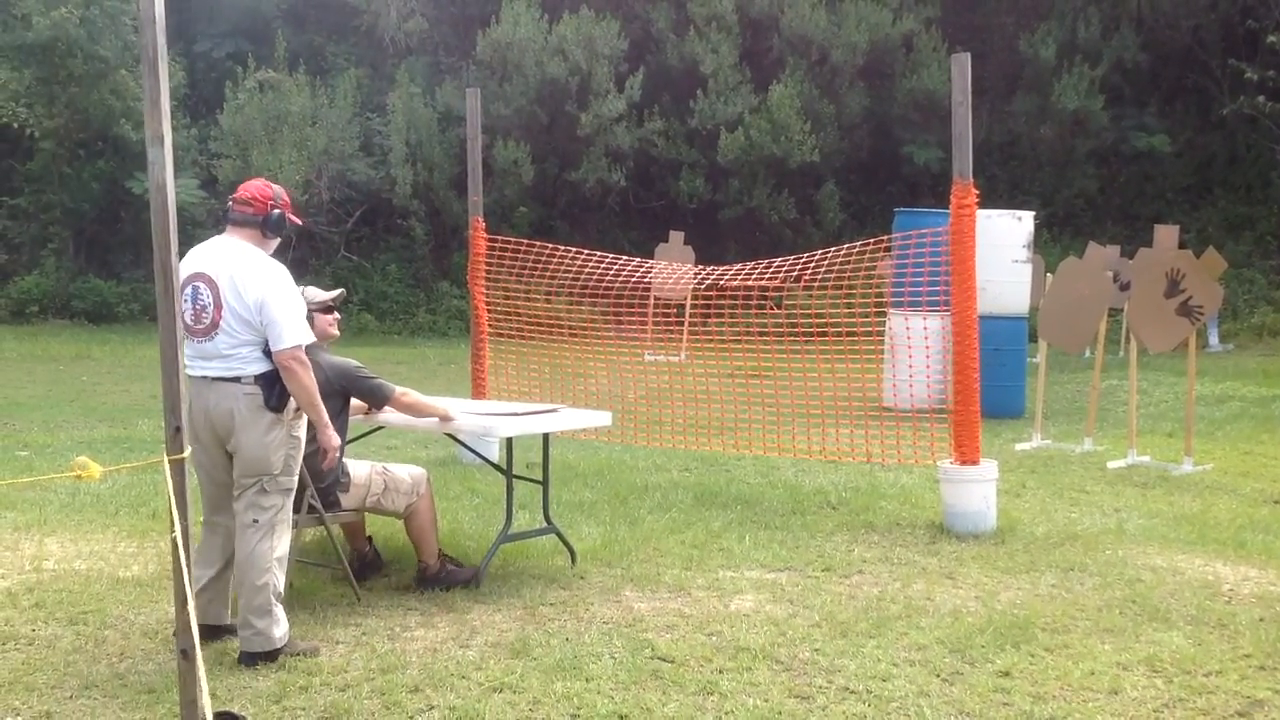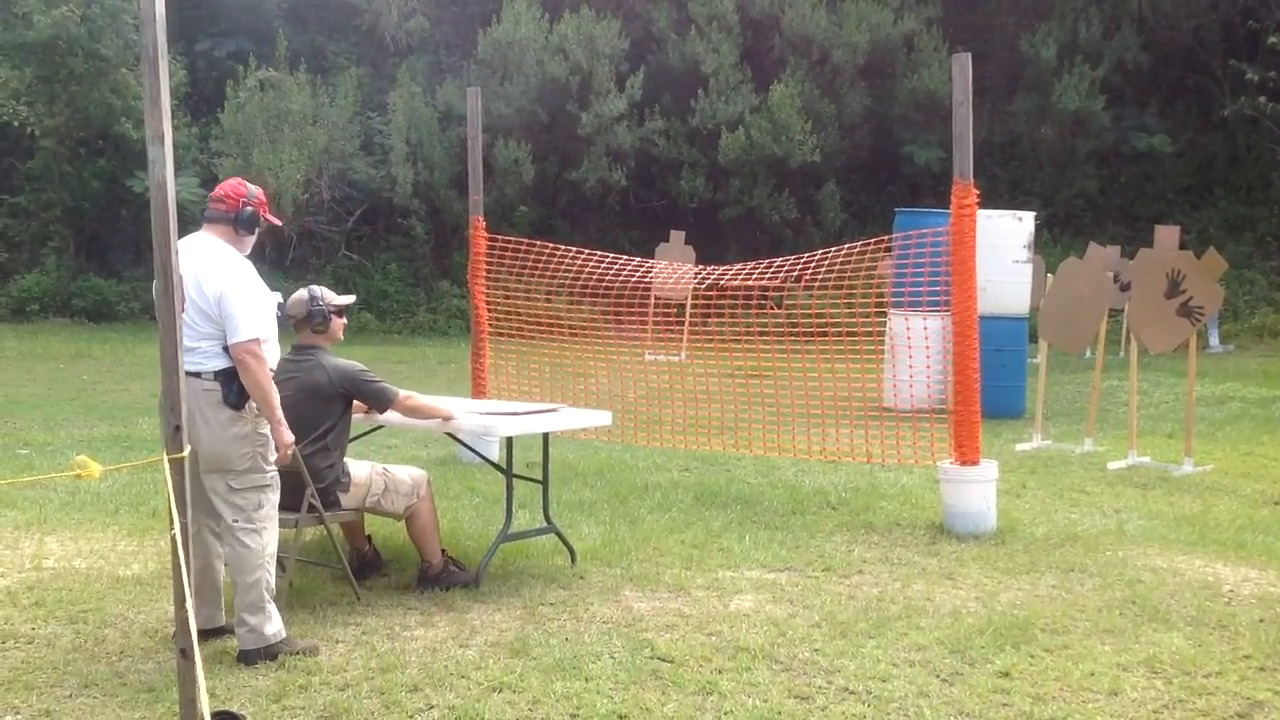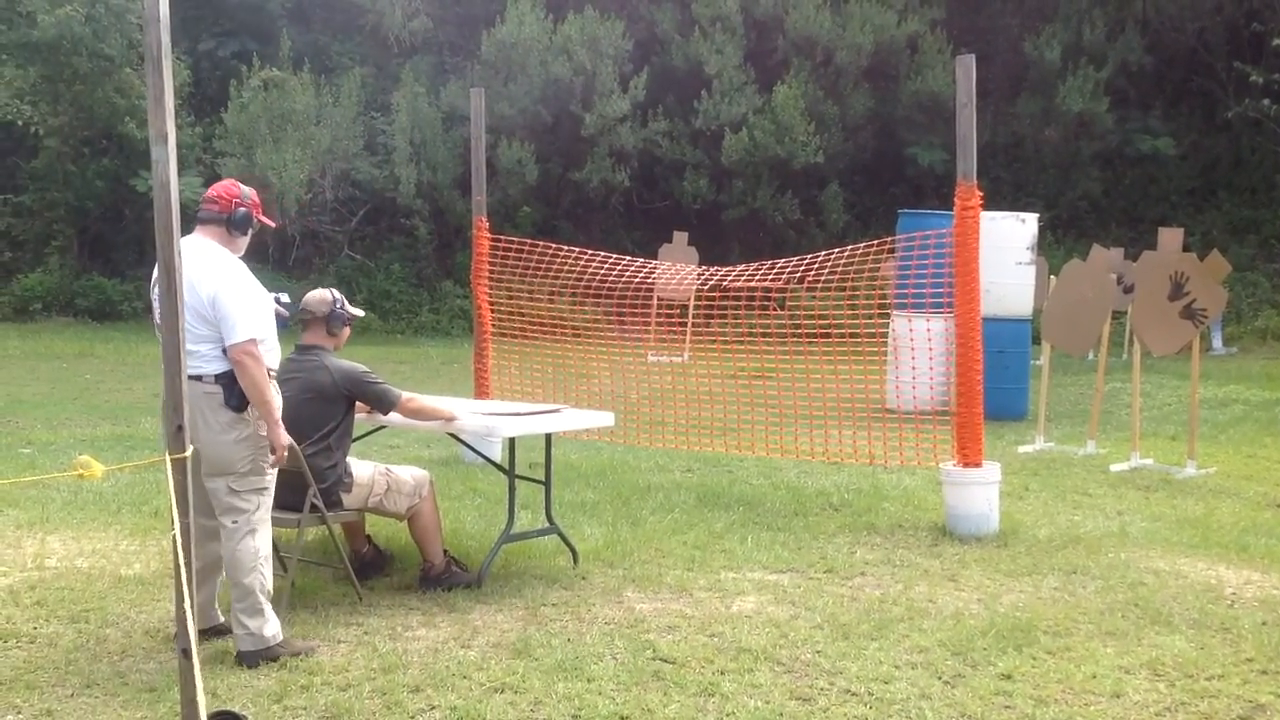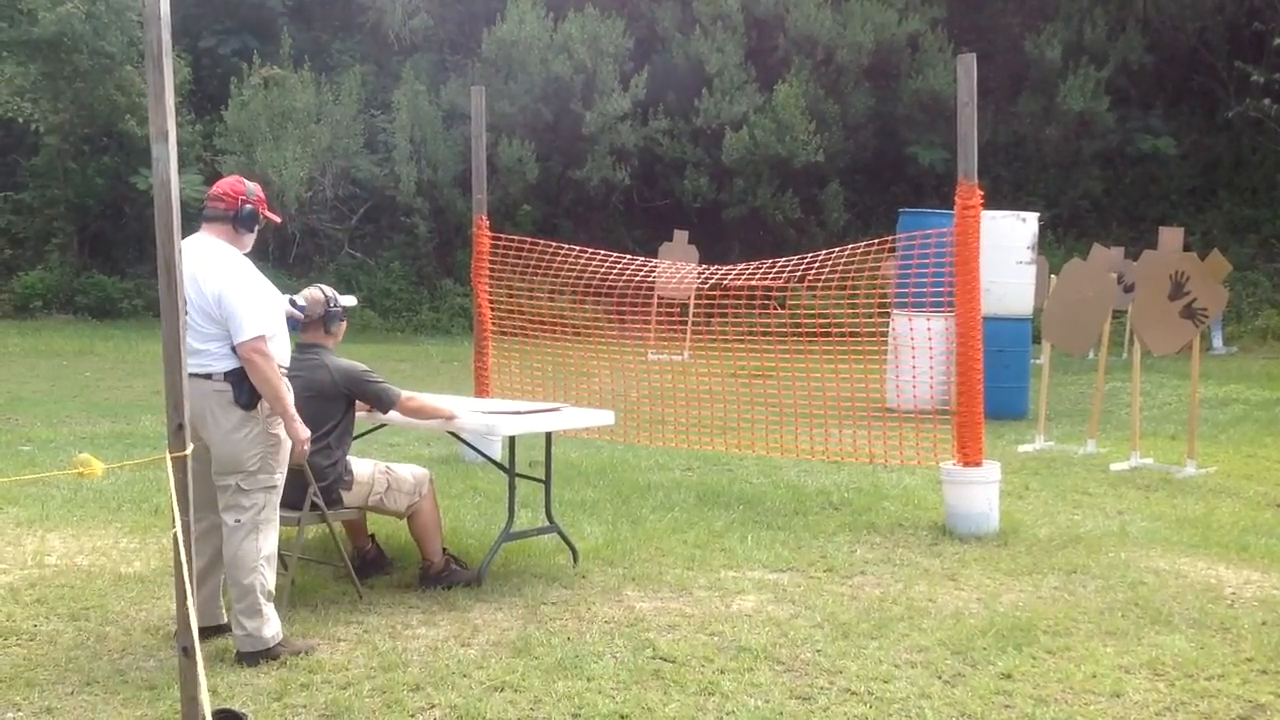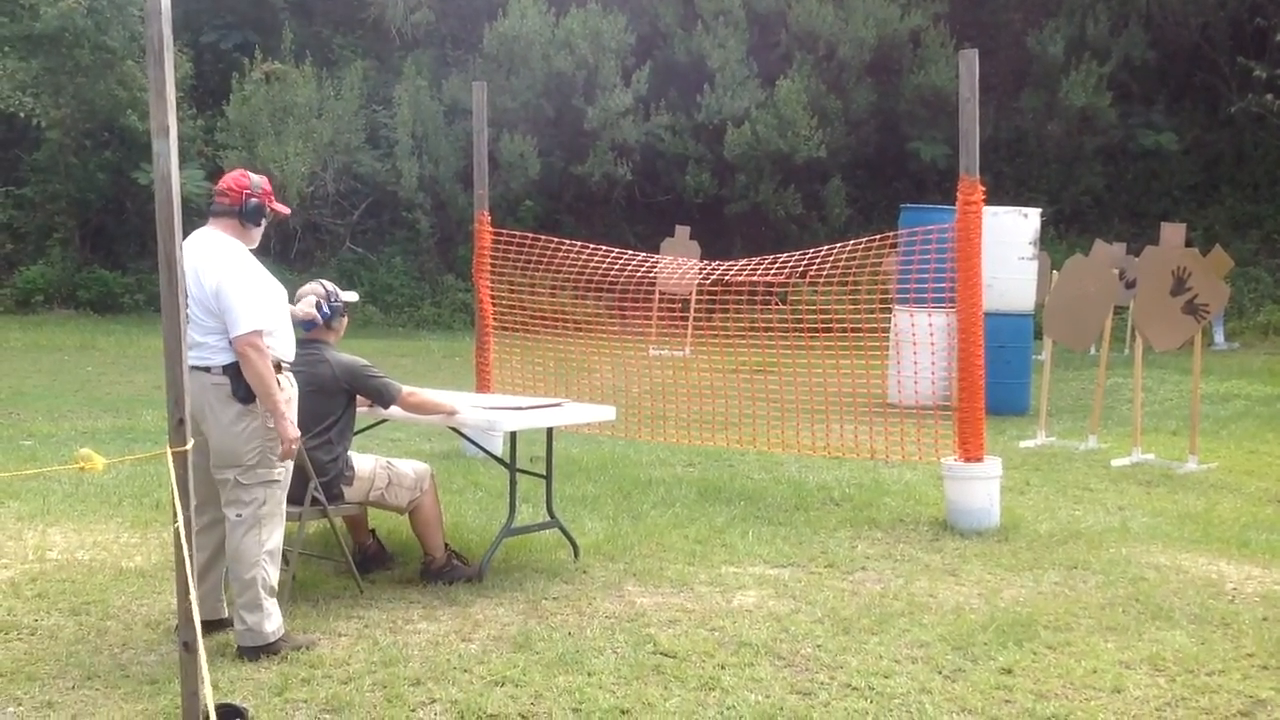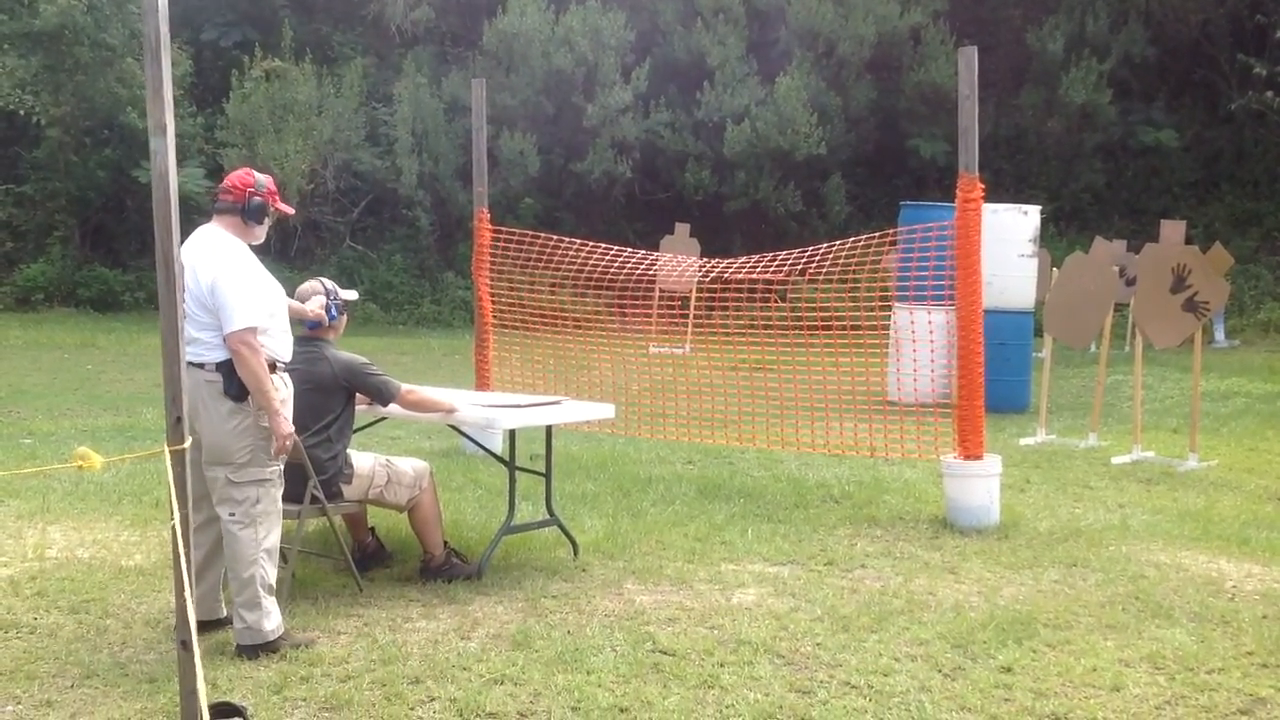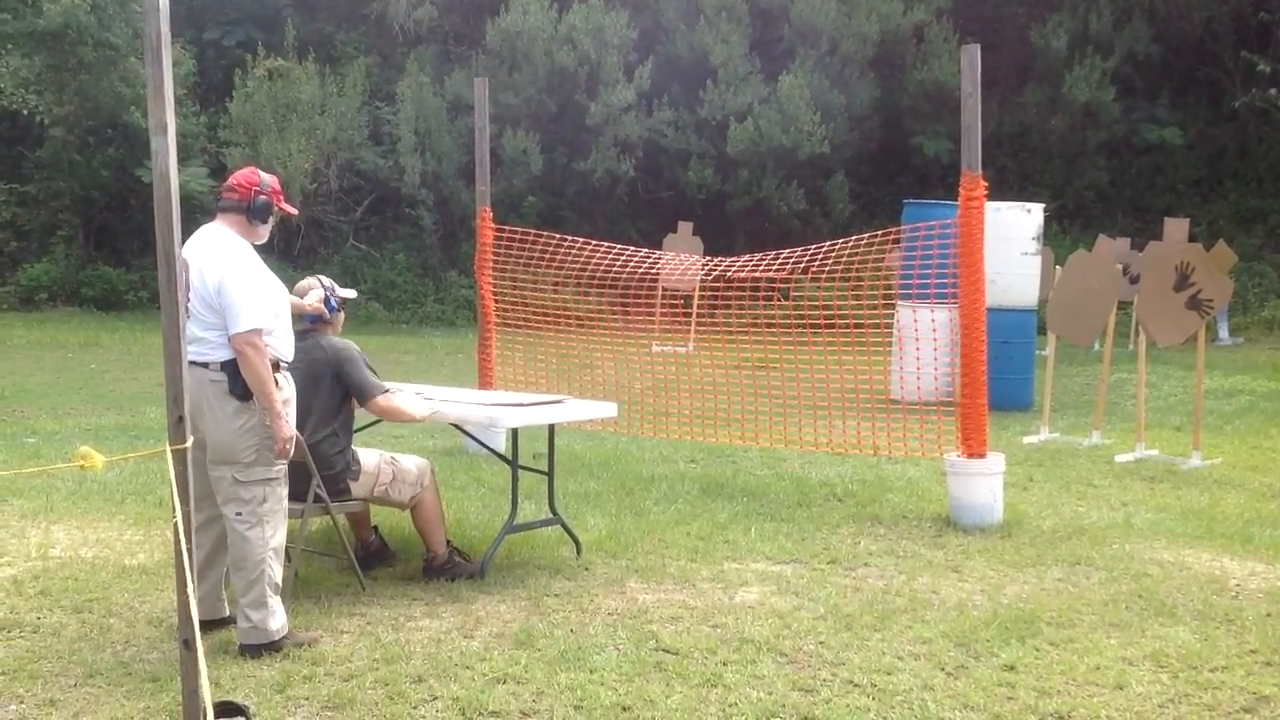
dt=0.4s
person 1, frame 1
left shoulder: (193, 261)
right shoulder: (266, 273)
right elbow: (290, 359)
right wrist: (324, 425)
left hip: (200, 396)
right hip: (256, 403)
left knee: (219, 515)
right knee: (262, 523)
left ankle: (205, 615)
right ankle: (263, 639)
person 1, frame 2
left shoulder: (177, 254)
right shoulder: (232, 269)
right elbow: (247, 354)
right wrist: (276, 422)
left hip: (181, 393)
right hip: (225, 401)
left knee: (198, 516)
right knee: (249, 520)
left ankle: (199, 619)
right ankle: (260, 636)
person 1, frame 3
left shoulder: (172, 258)
right shoulder: (226, 271)
right elbow: (245, 355)
left wrist: (257, 313)
right wrist: (274, 423)
left hip: (184, 395)
right hip: (227, 403)
left knee: (199, 515)
right knee: (244, 521)
left ankle: (199, 618)
right ankle: (258, 638)
person 1, frame 4
left shoulder: (183, 254)
right shoulder: (232, 269)
right elbow: (254, 353)
left wrist: (270, 313)
right wrist: (290, 418)
left hip: (194, 393)
right hip: (238, 400)
left knee: (204, 512)
right knee: (249, 519)
left ankle: (202, 617)
right ankle: (258, 637)
person 1, frame 5
left shoulder: (195, 246)
right shoulder: (234, 263)
right elbow: (250, 347)
left wrist: (291, 311)
right wrist: (281, 416)
left hip: (201, 387)
right hip: (240, 394)
left knee: (208, 507)
right knee: (254, 514)
left ankle: (205, 611)
right ankle: (260, 632)
person 1, frame 6
left shoulder: (200, 243)
right shoulder: (231, 259)
right elbow: (244, 344)
left wrist: (301, 309)
right wrist: (275, 414)
left hip: (202, 383)
right hip: (236, 392)
left knee: (208, 505)
right knee: (251, 512)
left ankle: (202, 609)
right ankle: (259, 630)
person 1, frame 7
left shoulder: (201, 242)
right shoulder: (236, 260)
right elbow: (248, 346)
left wrist: (298, 304)
right wrist: (277, 416)
left hip: (201, 383)
right hip: (237, 392)
left knee: (207, 506)
right knee: (255, 512)
left ankle: (204, 609)
right ankle: (263, 630)
person 2, frame 1
right shoulder: (337, 368)
right elbow: (402, 399)
left wrist: (365, 404)
right wrist: (444, 412)
right hip: (321, 488)
left knee: (353, 468)
right knee: (416, 480)
left ankle: (363, 558)
right ankle: (433, 569)
person 2, frame 2
left shoulder: (281, 368)
right shoulder: (340, 371)
right elbow: (406, 403)
left wrist: (361, 404)
right wrist: (446, 412)
left hip: (282, 486)
right hip: (319, 488)
left knee: (351, 469)
right knee: (416, 482)
left ankle: (362, 557)
right ankle: (435, 569)
person 2, frame 3
left shoulder: (283, 368)
right shoulder: (343, 372)
right elbow: (408, 405)
left wrist: (362, 405)
right wrist: (449, 413)
left hip: (282, 487)
right hip: (321, 488)
left knee: (351, 466)
right knee: (418, 482)
left ankle: (363, 556)
right ankle: (437, 570)
person 2, frame 4
right shoulder: (343, 371)
right elbow: (408, 404)
left wrist: (361, 402)
right wrist: (448, 412)
left hip: (285, 484)
right hip: (323, 486)
left knee: (353, 467)
right knee: (419, 481)
left ankle: (365, 555)
right ankle: (437, 568)
person 2, frame 5
right shoulder: (344, 366)
right elbow: (408, 399)
left wrist: (364, 397)
right wrist: (450, 407)
left hip: (289, 478)
right hip: (324, 481)
left knee: (353, 463)
right knee: (420, 476)
left ankle: (367, 550)
right ankle: (438, 563)
person 2, frame 6
right shoulder: (343, 364)
right elbow: (407, 397)
left wrist: (363, 395)
right wrist: (449, 405)
left hip: (286, 476)
right hip: (323, 478)
left knee: (351, 462)
right knee: (419, 474)
left ankle: (366, 548)
right ankle: (437, 561)
person 2, frame 7
right shoulder: (340, 349)
right elbow: (383, 406)
left wrist: (358, 401)
right wrist: (420, 410)
left hip: (288, 476)
right hip: (328, 475)
left knee: (354, 464)
right knee: (420, 472)
left ankle: (369, 547)
right ankle: (440, 560)
